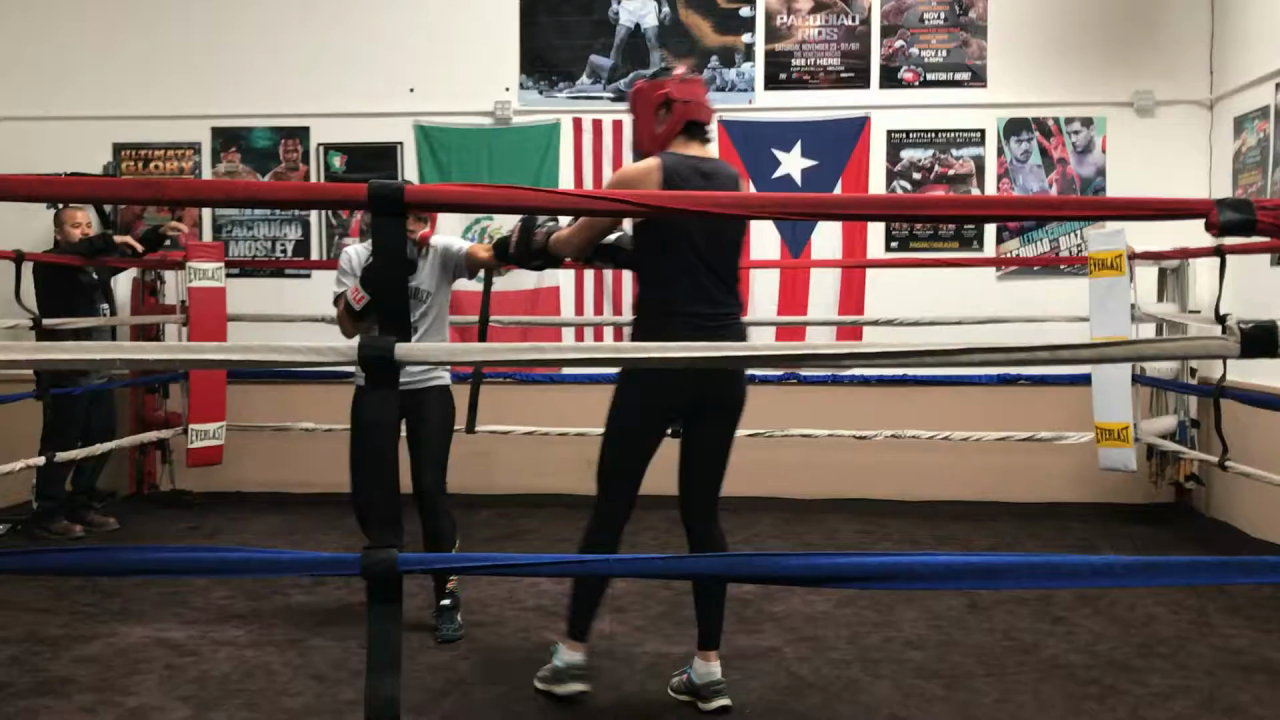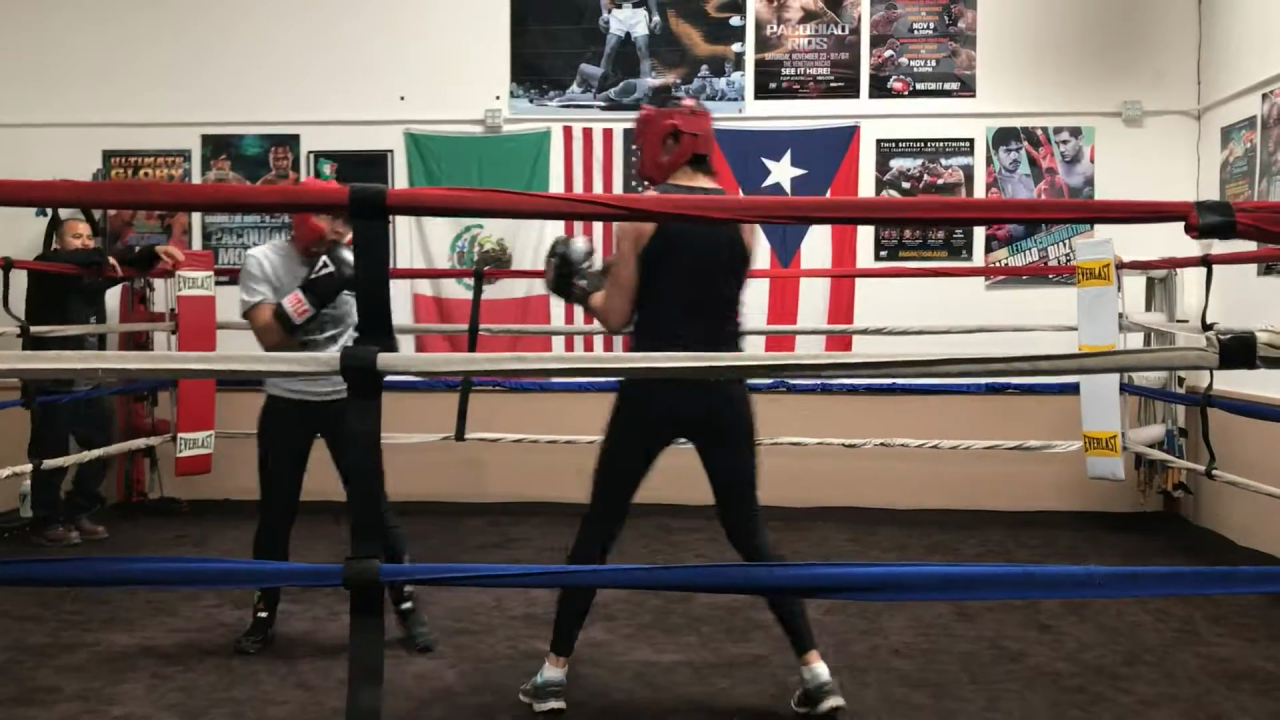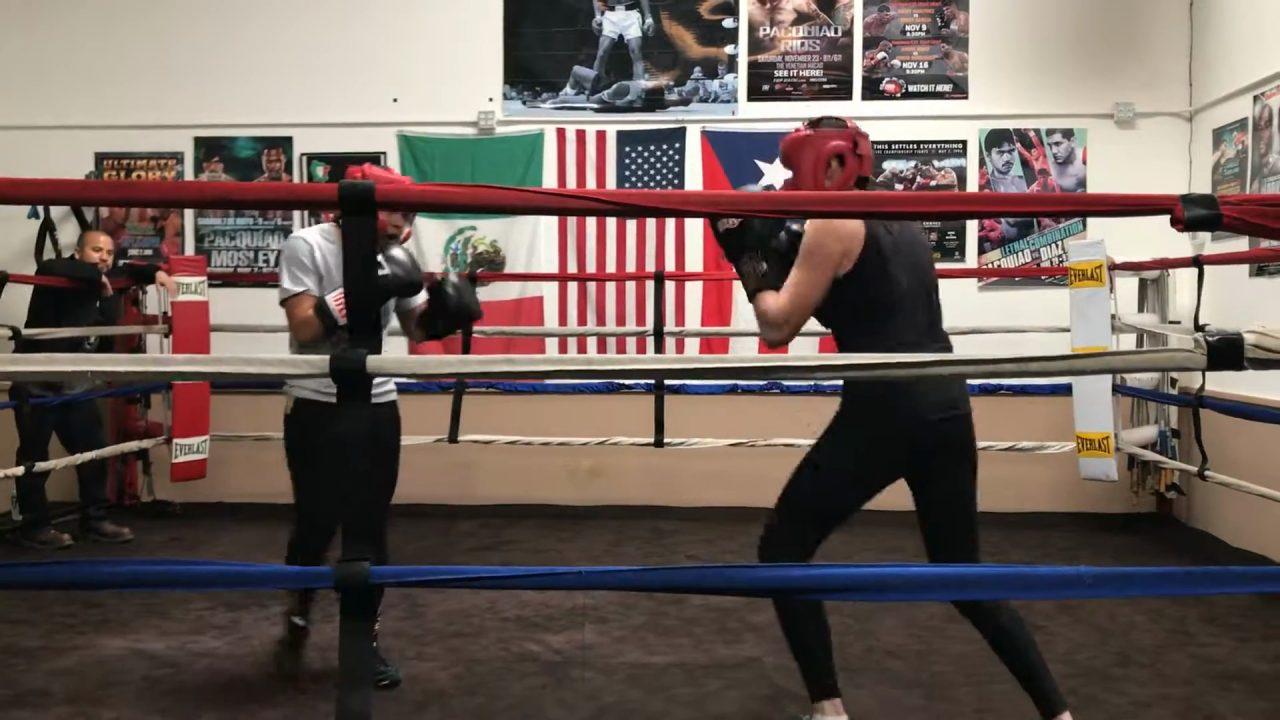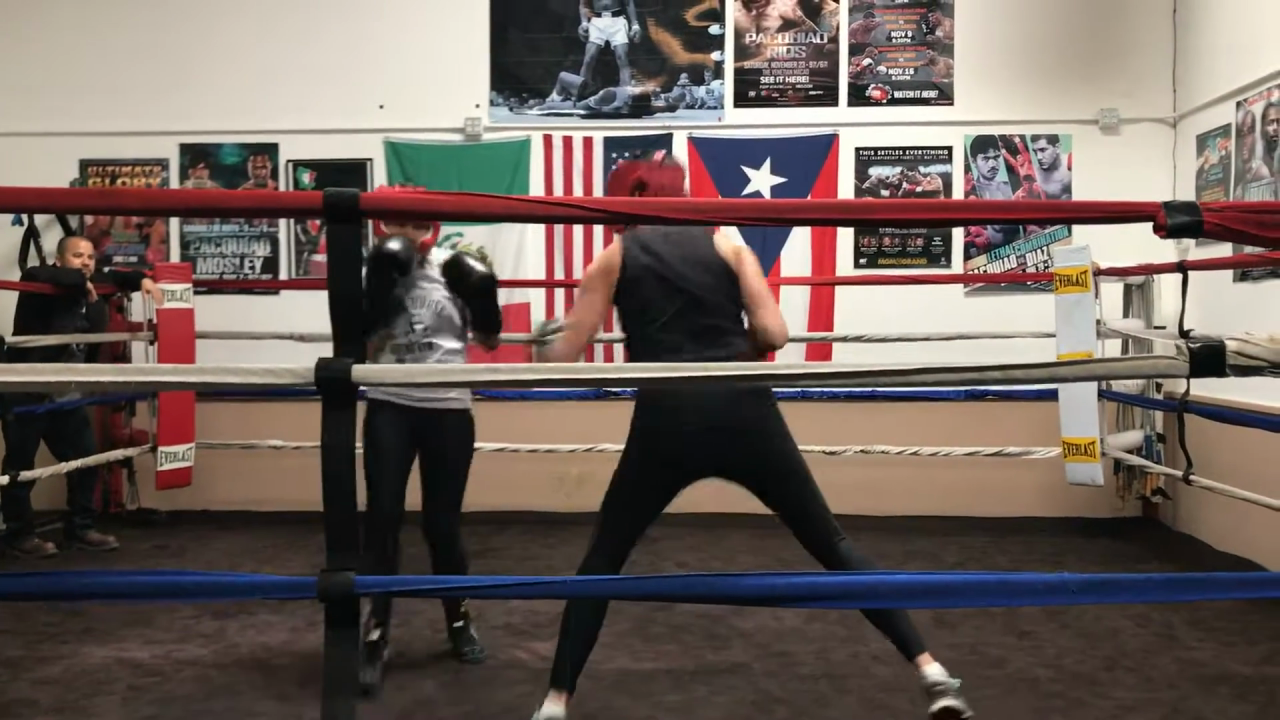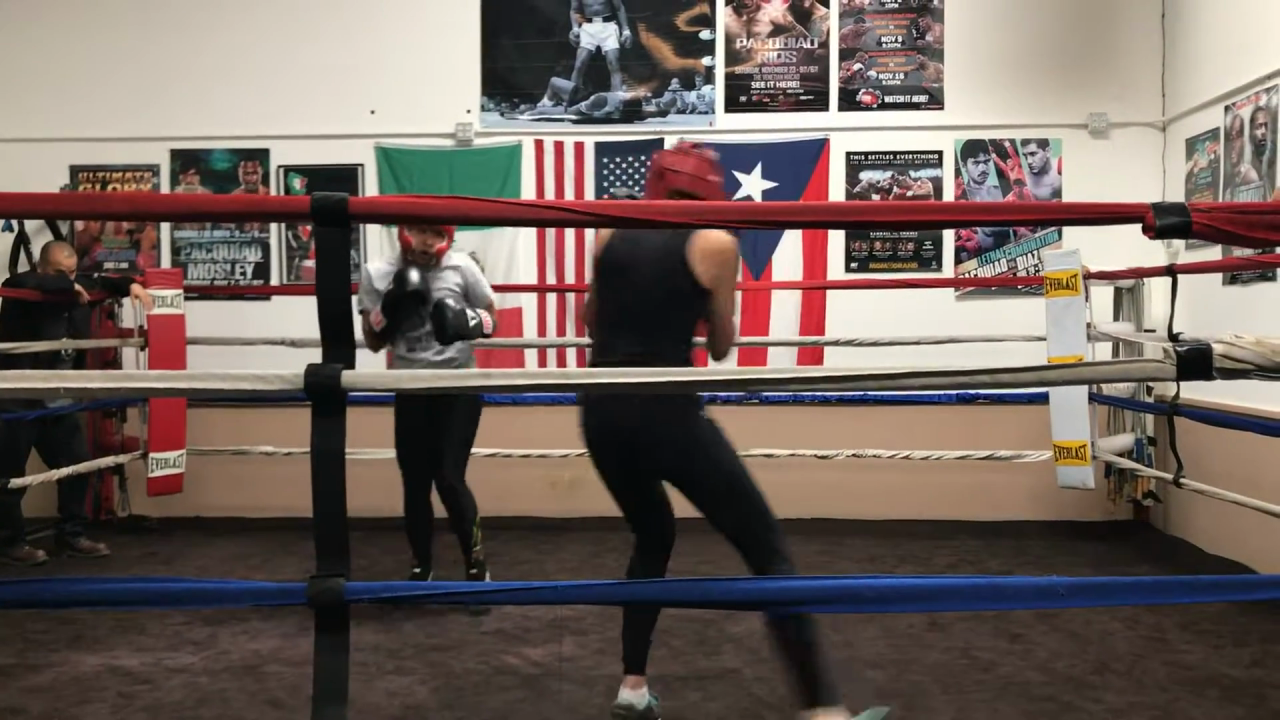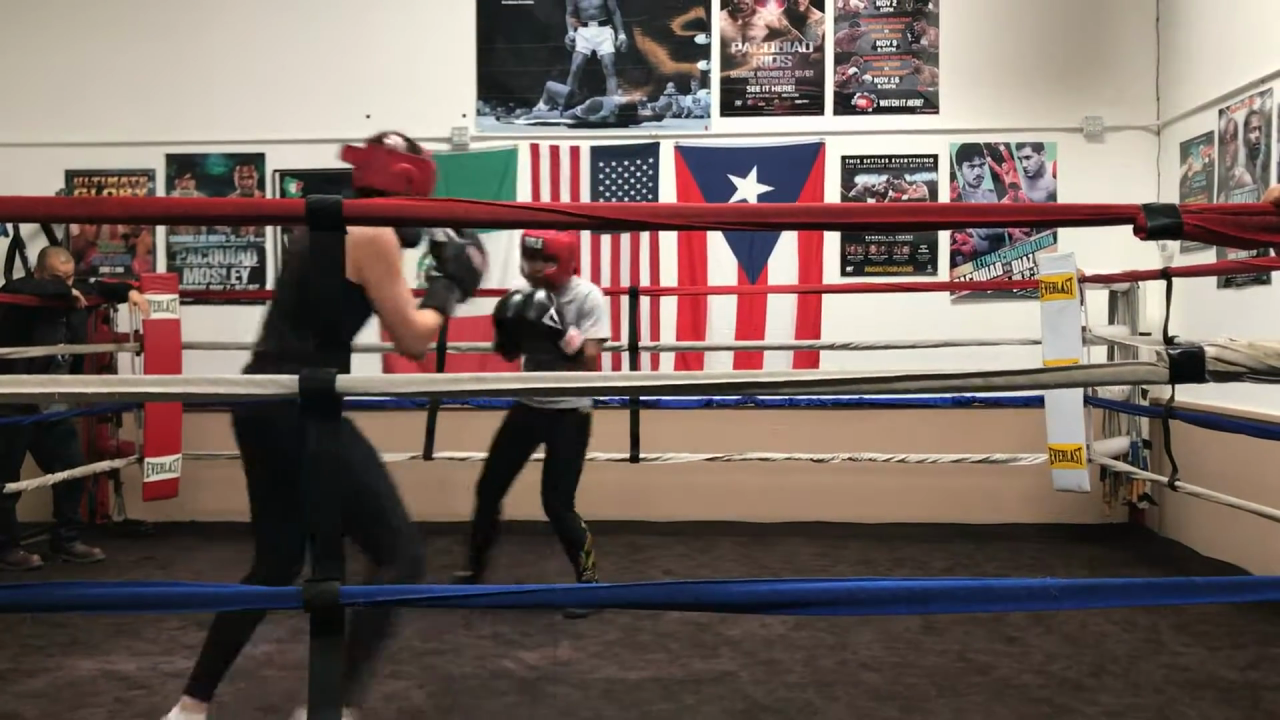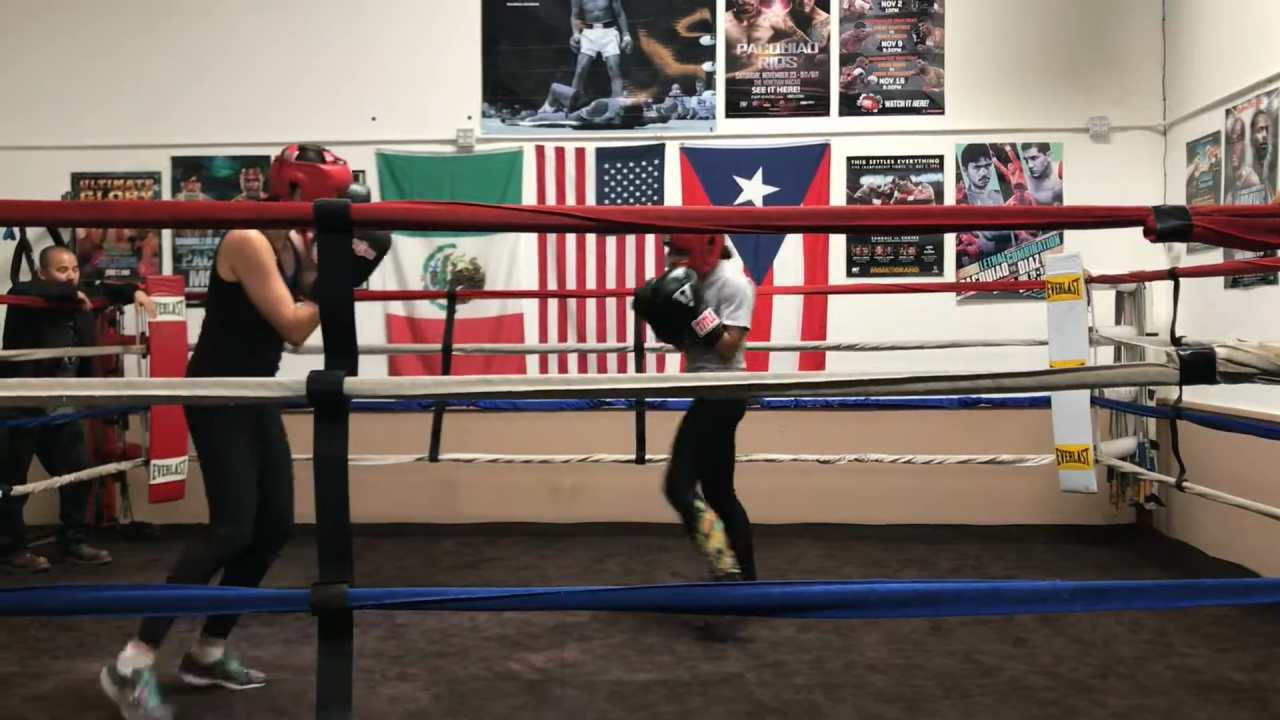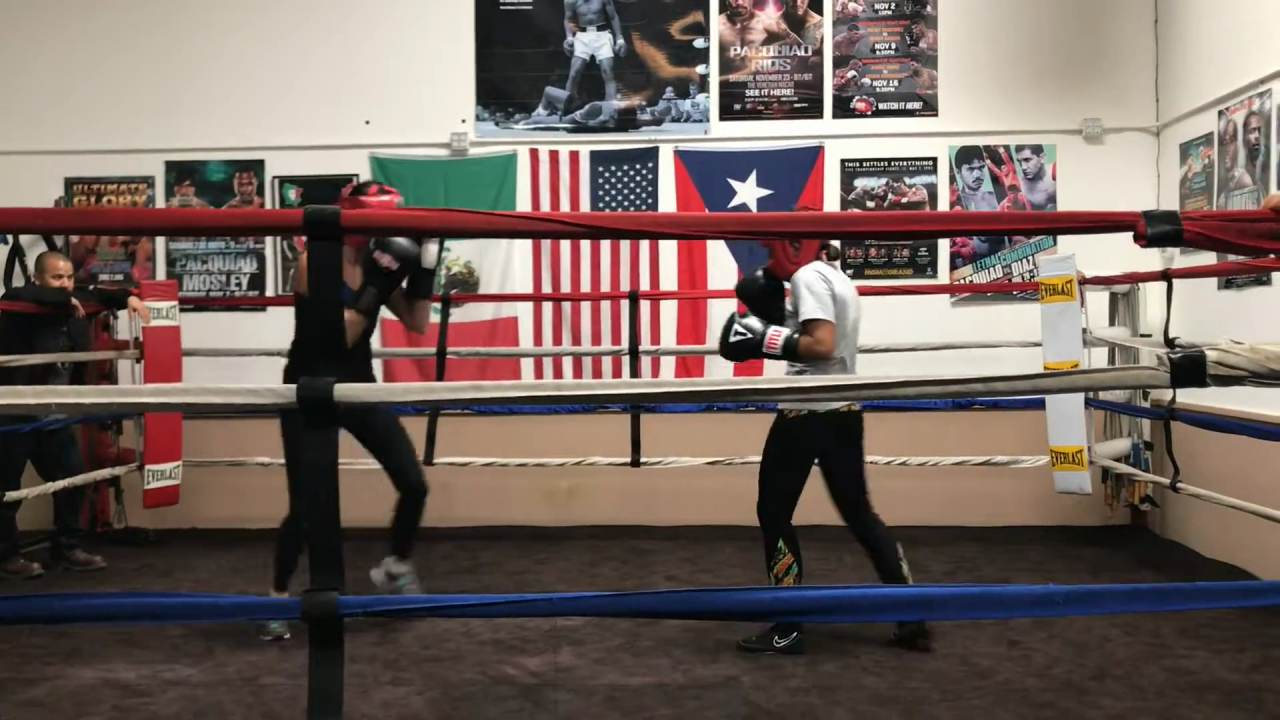
dt=0.7s
person 1, frame 1
left shoulder: (643, 175)
right shoulder: (735, 182)
left elbow: (569, 246)
left wrist: (536, 238)
right wrist: (625, 247)
left hip: (662, 362)
right hip: (724, 361)
left knee: (612, 508)
right knee: (702, 513)
left ankle: (571, 656)
right ankle: (708, 669)
person 1, frame 2
left shoulder: (641, 210)
right shoulder: (741, 217)
left elbow: (616, 314)
left wrist: (579, 285)
left hip: (654, 387)
right hip: (722, 388)
left knee: (599, 526)
right knee: (748, 531)
person 1, frame 3
left shoulder: (833, 225)
right shoulder: (906, 226)
left elbow: (778, 328)
left wrist: (751, 261)
right wrist: (788, 255)
left hip: (883, 412)
right hip: (947, 409)
left knee: (782, 550)
person 1, frame 4
left shoulder: (614, 260)
right shoulder: (726, 247)
left elbow: (565, 356)
right elbow: (773, 336)
left wrist: (547, 341)
left hip: (667, 423)
right hip: (748, 413)
left knee: (603, 556)
right knee: (830, 545)
right ankle: (932, 672)
person 1, frame 5
left shoulder: (611, 235)
right shoulder: (713, 242)
right elbow: (723, 347)
left hip: (604, 415)
right hip: (668, 416)
left knee: (653, 540)
right knee: (769, 556)
person 1, frame 6
left shoulder: (314, 228)
right shoulder: (372, 235)
right elbow: (411, 341)
right wrist: (449, 288)
left hip: (260, 403)
right hip: (301, 408)
left knee: (276, 564)
right knee: (400, 556)
person 1, frame 7
left shoulder: (293, 240)
right shoulder: (248, 239)
left elbow: (316, 303)
right elbow: (293, 327)
right wrist: (347, 269)
left hip: (255, 392)
left knee: (275, 528)
right knee: (232, 533)
left ankle: (207, 653)
right ankle: (134, 661)
person 1, frame 8
left shoulder: (375, 259)
right shoulder: (314, 259)
left elbow: (417, 324)
right elbow: (340, 332)
left wrist: (422, 270)
right wrist: (374, 286)
left hip: (359, 386)
left knee: (415, 485)
right knee: (305, 509)
left ankle: (395, 567)
right ankle: (279, 598)
person 2, frame 1
left shoulder: (441, 251)
right shoulder: (354, 256)
left elbow: (486, 257)
right elbow: (348, 326)
right wrist: (374, 280)
left hip: (429, 387)
left knee: (429, 488)
right knee: (369, 489)
left ankle: (446, 595)
person 2, frame 2
left shoulder: (353, 260)
right shoulder: (262, 262)
right elbow: (270, 336)
right wrist: (314, 291)
left hip: (348, 399)
right hip: (288, 402)
right knee: (276, 508)
left ankle: (406, 603)
right ankle: (265, 612)
person 2, frame 3
left shoulder: (393, 257)
right shoulder: (308, 245)
left elbow: (419, 323)
right elbow: (305, 329)
left wrist: (449, 309)
left hip: (378, 404)
right hip: (315, 404)
left knee: (368, 526)
right knee: (316, 522)
right ankle: (299, 619)
person 2, frame 4
left shoulder: (452, 272)
right shoulder: (367, 281)
left elbow: (489, 341)
right elbow: (364, 352)
left wrist: (484, 299)
right wrist: (378, 293)
left hip: (450, 409)
right hip: (389, 409)
left knee: (443, 526)
right knee: (382, 516)
left ankle: (458, 622)
right ankle: (375, 636)
person 2, frame 5
left shoulder: (461, 267)
right shoulder: (377, 273)
left elbow: (490, 317)
right elbow: (373, 342)
left wrist: (469, 322)
right wrist: (392, 309)
left hip: (458, 393)
right hip: (412, 396)
left knee: (449, 480)
right knee: (415, 486)
left ankle: (477, 570)
right ankle: (421, 572)
person 2, frame 6
left shoulder: (587, 297)
right shoulder: (525, 296)
left elbow: (590, 363)
right elbow: (509, 355)
left wrist: (561, 332)
right wrist: (507, 329)
left hip: (569, 413)
right hip: (527, 407)
left knee: (558, 503)
right knee: (489, 489)
left ankle: (588, 582)
right ankle: (474, 571)
person 2, frame 7
left shoulder: (733, 282)
right shoulder: (692, 282)
left elbow: (729, 347)
right elbow: (679, 339)
left wrist: (692, 311)
right wrist: (658, 313)
left hip: (720, 398)
right hip: (710, 397)
left knee: (680, 486)
right knee: (719, 491)
left ankle: (727, 577)
right ankle: (746, 585)
person 2, frame 8
left shoulder: (808, 276)
right shoulder: (837, 278)
left elbow: (821, 345)
left wrist: (764, 337)
right wrist: (772, 315)
left hip: (805, 413)
right hip: (844, 411)
left knee: (773, 515)
right knee: (859, 512)
left ankle: (787, 628)
right ankle: (912, 615)
person 3, frame 1
left shoulder: (99, 260)
right shoulder: (50, 263)
left elbow: (135, 249)
right elbow: (74, 253)
left wrist: (160, 233)
right wrist: (110, 240)
left hip: (99, 371)
right hip: (65, 372)
left knee: (100, 440)
right knee: (61, 443)
left ankle: (81, 507)
right ankle: (47, 515)
person 3, frame 2
left shoulder: (93, 272)
right shoulder: (44, 268)
left elbow: (125, 261)
right elbow: (64, 261)
left wrist: (154, 252)
right wrist: (99, 257)
left hip: (89, 380)
right hip: (52, 380)
left knee: (102, 445)
right knee: (53, 451)
left ankle: (76, 512)
right ankle: (46, 523)
person 3, frame 3
left shoulder: (108, 282)
right shoulder: (57, 277)
left elbow: (131, 272)
right elbow: (50, 269)
left wrist: (156, 273)
right wrist: (95, 275)
left hip: (79, 388)
right hip: (36, 385)
left knee: (95, 452)
right knee: (34, 458)
left ankle: (95, 519)
right ankle: (35, 527)
person 3, frame 4
left shoulder: (94, 285)
right shoulder: (39, 283)
left elbow: (115, 278)
right elbow: (34, 275)
left wrist: (142, 279)
right wrist: (79, 280)
left hip: (68, 396)
left knee: (85, 460)
left ankle: (80, 528)
person 3, frame 5
left shoulder: (77, 289)
left elbow: (101, 283)
left wrist: (130, 285)
right wrist: (65, 285)
left hip: (58, 401)
left knee: (77, 465)
left ankle: (71, 535)
person 3, frame 6
left shoulder: (74, 294)
left elbow: (99, 289)
left wrist: (128, 291)
right wrist: (63, 290)
left hip: (55, 406)
left knee: (72, 470)
left ankle: (65, 540)
person 3, frame 7
left shoulder: (81, 297)
left elbow: (106, 290)
left wrist: (134, 292)
right wrist: (71, 293)
left hip: (62, 409)
left knee: (79, 473)
left ankle: (73, 543)
person 3, frame 8
left shoulder: (75, 301)
left elbow: (99, 295)
left wrist: (128, 297)
right wrist: (63, 300)
left hip: (55, 414)
left knee: (73, 478)
left ankle: (66, 548)
